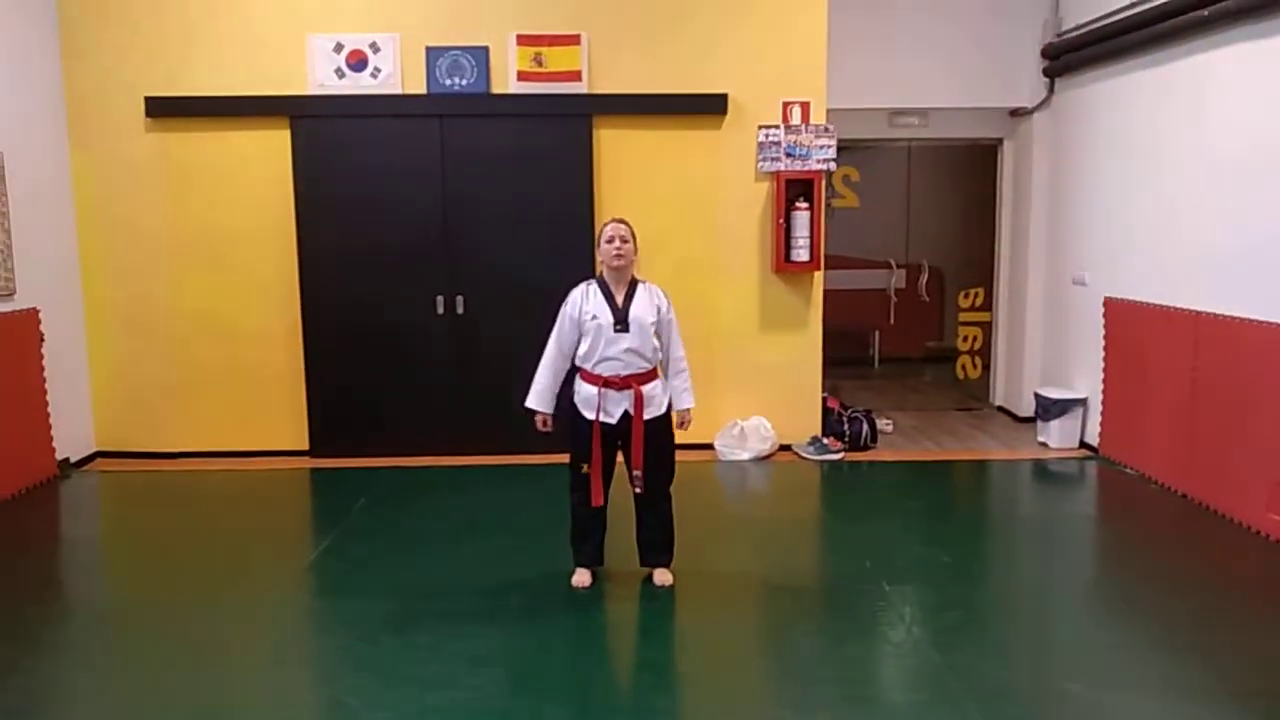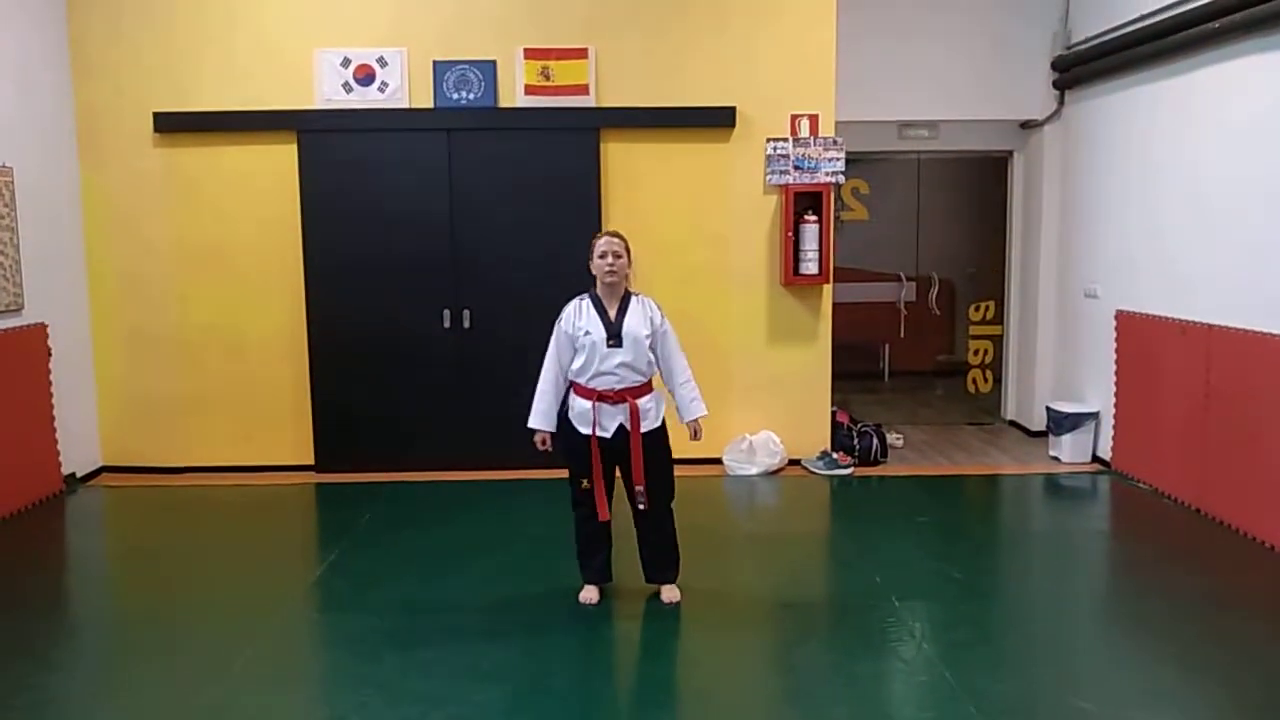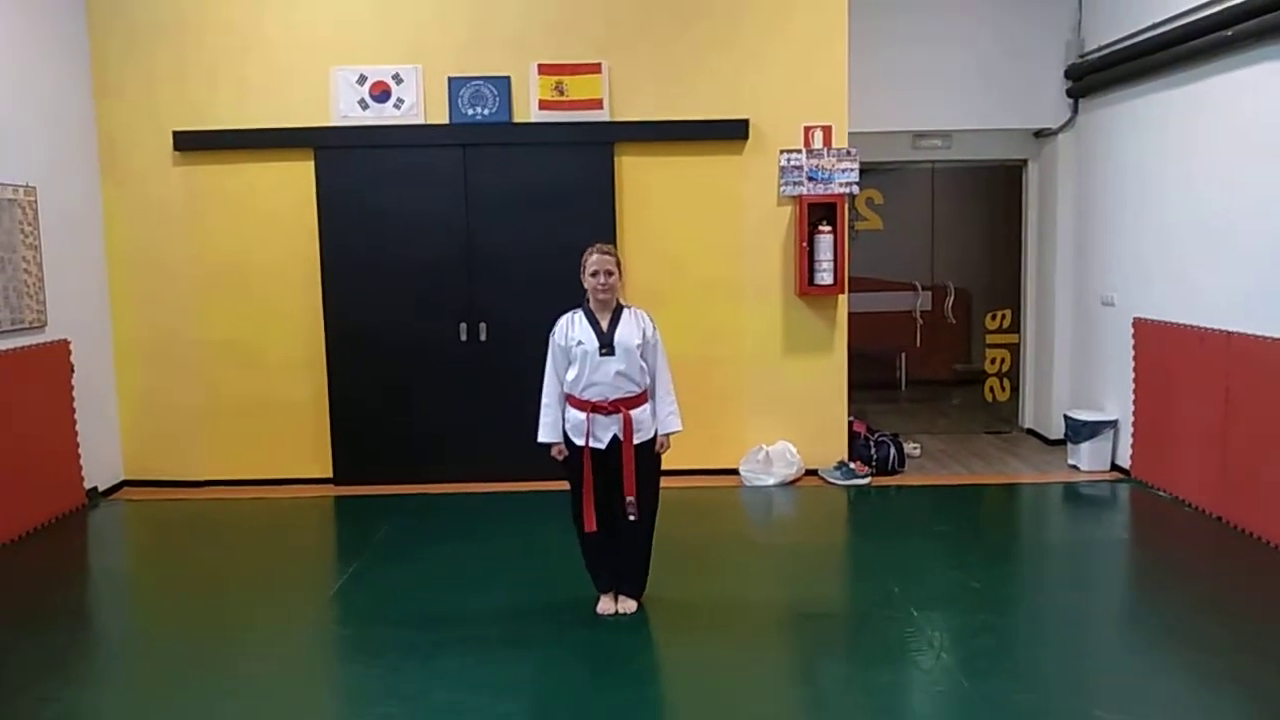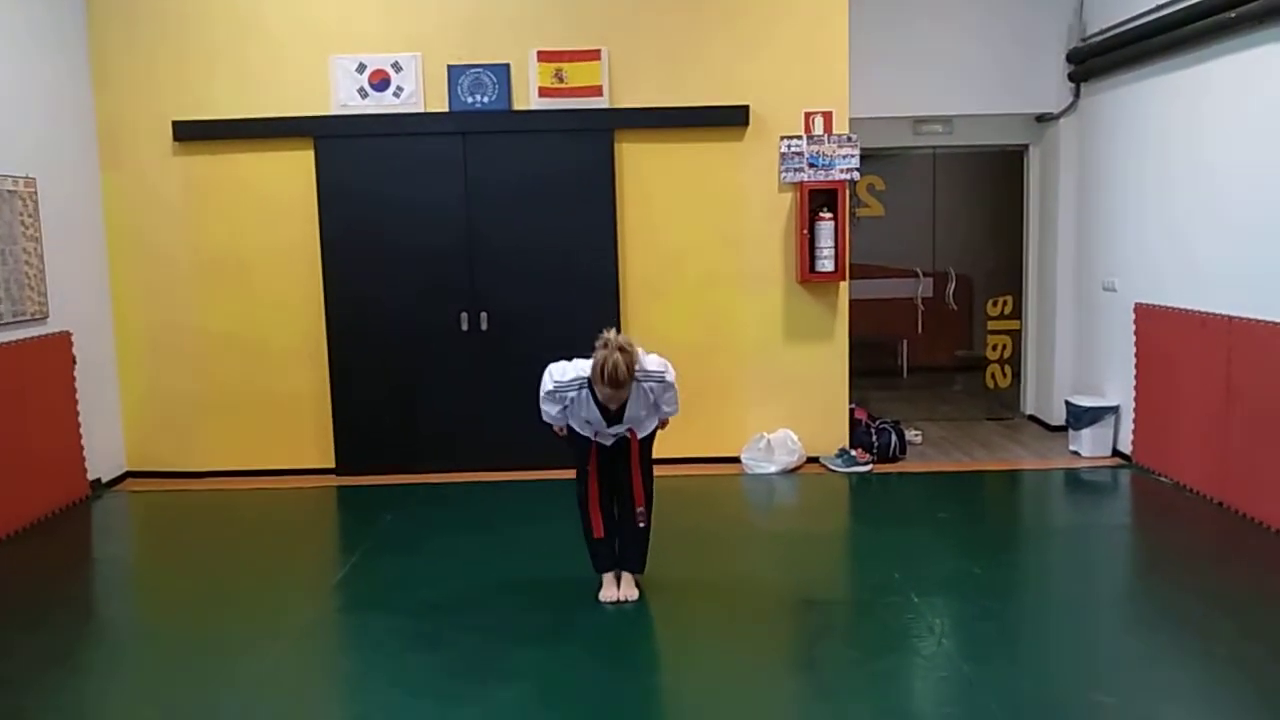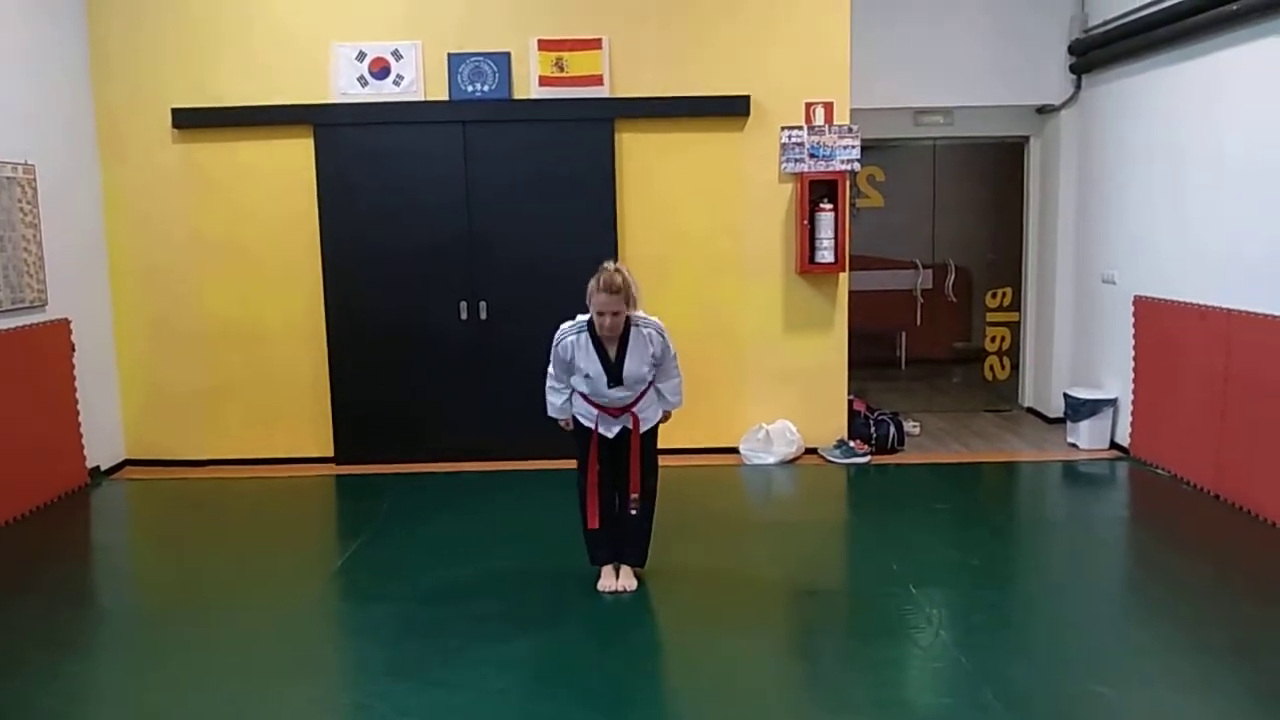
dt=1s
person 1, frame 1
left shoulder: (654, 297)
right shoulder: (581, 297)
left elbow: (674, 353)
right elbow: (557, 352)
left wrist: (682, 401)
right wrist: (542, 402)
left hip: (646, 402)
right hip: (594, 402)
left knee: (653, 486)
right knee: (588, 486)
left ankle: (658, 561)
right ankle: (585, 562)
person 1, frame 2
left shoulder: (648, 310)
right shoulder: (574, 313)
left elbow: (674, 364)
right elbow: (554, 370)
left wrist: (691, 411)
right wrist: (543, 423)
left hip: (640, 416)
right hip: (588, 418)
left knee: (652, 500)
right knee: (590, 503)
left ankle: (664, 576)
right ankle: (593, 578)
person 1, frame 3
left shoulder: (640, 322)
right shoulder: (566, 326)
left elbow: (659, 378)
right elbow: (554, 385)
left wrist: (665, 427)
right wrist: (554, 436)
left hip: (634, 428)
right hip: (585, 431)
left knee: (635, 511)
right knee: (591, 513)
left ankle: (629, 588)
right ankle: (606, 588)
person 1, frame 4
left shoulder: (652, 377)
right shoulder: (568, 382)
left elbow: (667, 374)
right elbow: (549, 378)
left wrist: (665, 413)
right wrist: (557, 420)
left hip: (635, 432)
right hip: (587, 434)
left knee: (635, 497)
right knee: (594, 497)
left ankle: (628, 572)
right ankle: (607, 573)
person 1, frame 5
left shoulder: (651, 333)
right shoulder: (569, 337)
left elbow: (668, 372)
right elbow: (557, 378)
left wrist: (668, 405)
right wrist: (561, 412)
left hip: (639, 418)
right hip: (591, 419)
left knee: (638, 489)
right knee: (595, 490)
left ankle: (628, 564)
right ankle: (606, 565)
